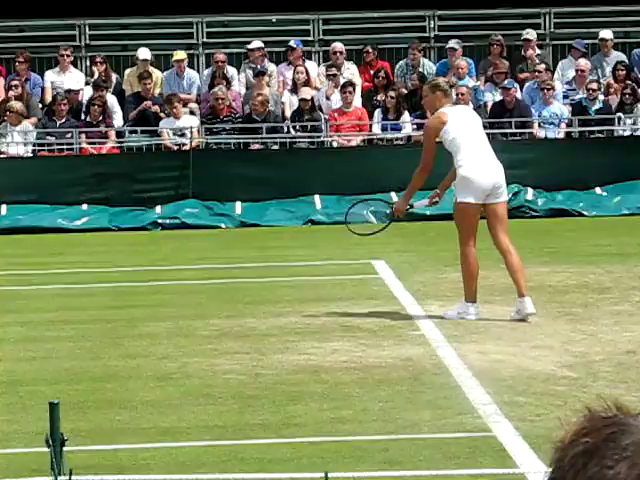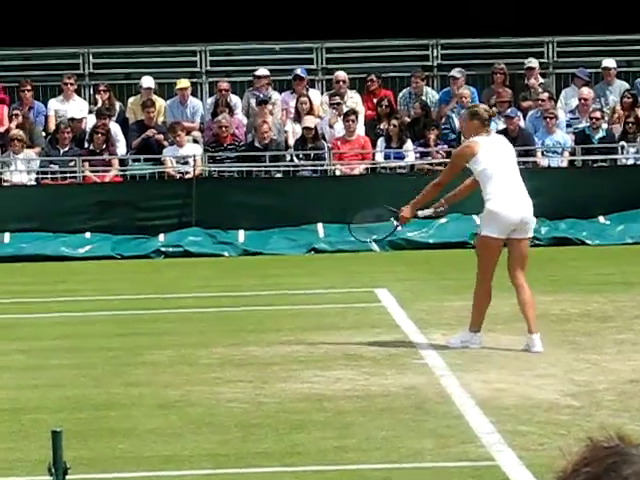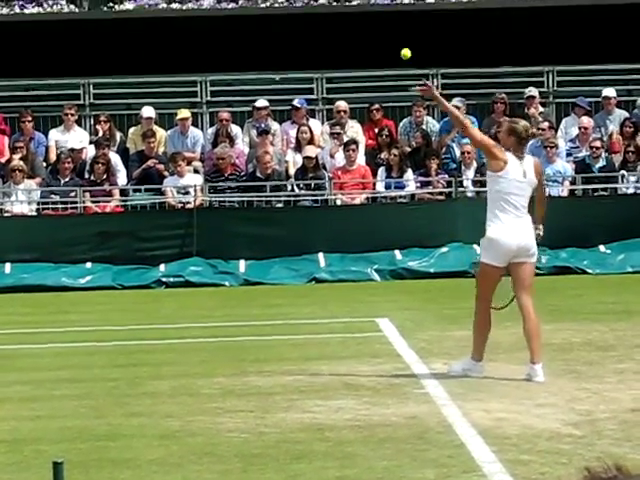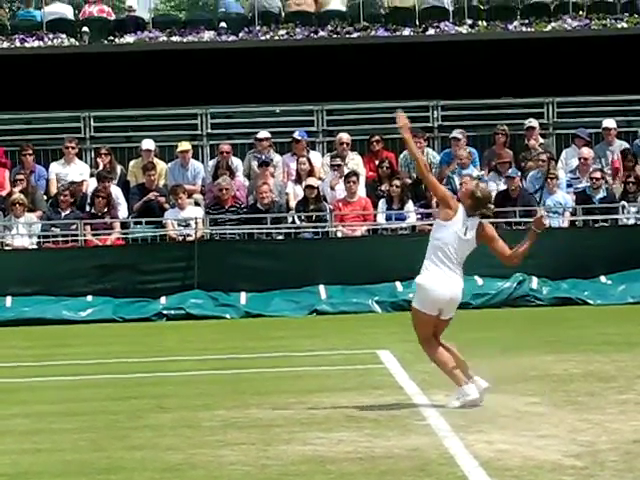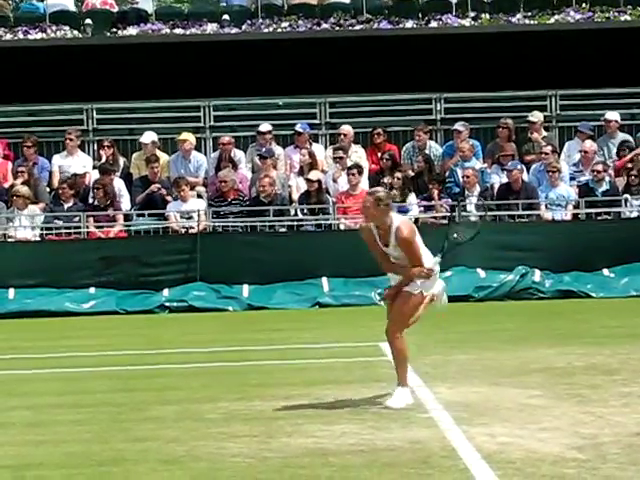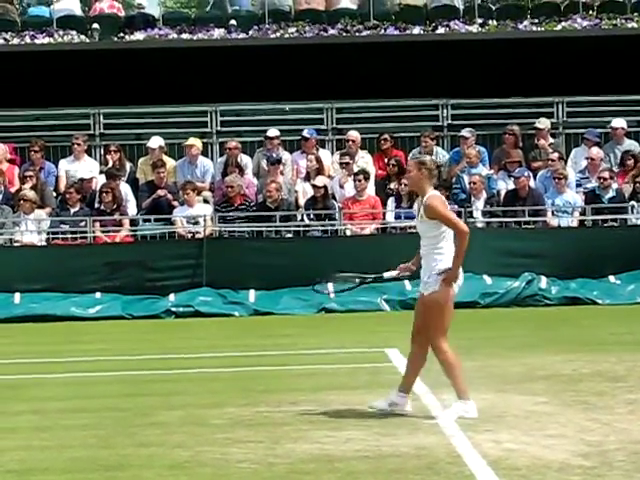
dt=0.7s
person 1, frame 1
left shoulder: (435, 120)
right shoulder: (468, 111)
left elbow: (425, 167)
left wrist: (405, 198)
right wrist: (440, 190)
left hip: (473, 178)
right hip: (496, 173)
left knee: (467, 244)
right knee: (503, 241)
left ankle: (470, 305)
right ankle: (524, 300)
person 1, frame 2
left shoulder: (468, 148)
right shoulder: (502, 140)
left elbow: (439, 183)
left wrist: (412, 207)
right wrist: (446, 202)
left hip: (499, 211)
right hip: (524, 208)
left knee: (484, 277)
right knee: (518, 277)
left ankle: (473, 334)
right ankle: (534, 337)
person 1, frame 3
left shoulder: (499, 156)
right shoulder: (535, 165)
left elbow: (464, 125)
right elbow: (540, 201)
left wrist: (437, 97)
right wrist: (538, 224)
left hip: (500, 240)
right hip: (526, 239)
left knee: (482, 302)
right knee: (525, 302)
left ankle: (475, 361)
right ankle: (535, 366)
person 1, frame 4
left shoulder: (451, 208)
right shoulder: (483, 227)
left elbow: (425, 172)
right elbow: (511, 258)
left wrist: (406, 134)
right wrist: (533, 233)
left hip: (431, 286)
right hip: (454, 289)
left knee: (427, 342)
right knee: (435, 340)
left ankle: (467, 387)
right ankle: (471, 380)
person 1, frame 5
left shoulder: (403, 231)
right shoulder: (367, 228)
left elbow: (417, 267)
right elbow: (385, 263)
left wrist: (394, 289)
right wrist: (417, 270)
left hip: (421, 274)
right hip: (403, 273)
left knee: (393, 331)
right knee: (398, 325)
left ankle: (403, 390)
right ankle: (432, 295)
person 1, frame 6
left shoulder: (432, 201)
right shoulder: (423, 200)
left elbow: (463, 231)
left wrist: (454, 269)
right wrist: (416, 262)
left hip: (441, 276)
right hip: (431, 274)
left knee: (437, 342)
right knee: (418, 338)
left ankle: (465, 402)
right ankle: (401, 397)
